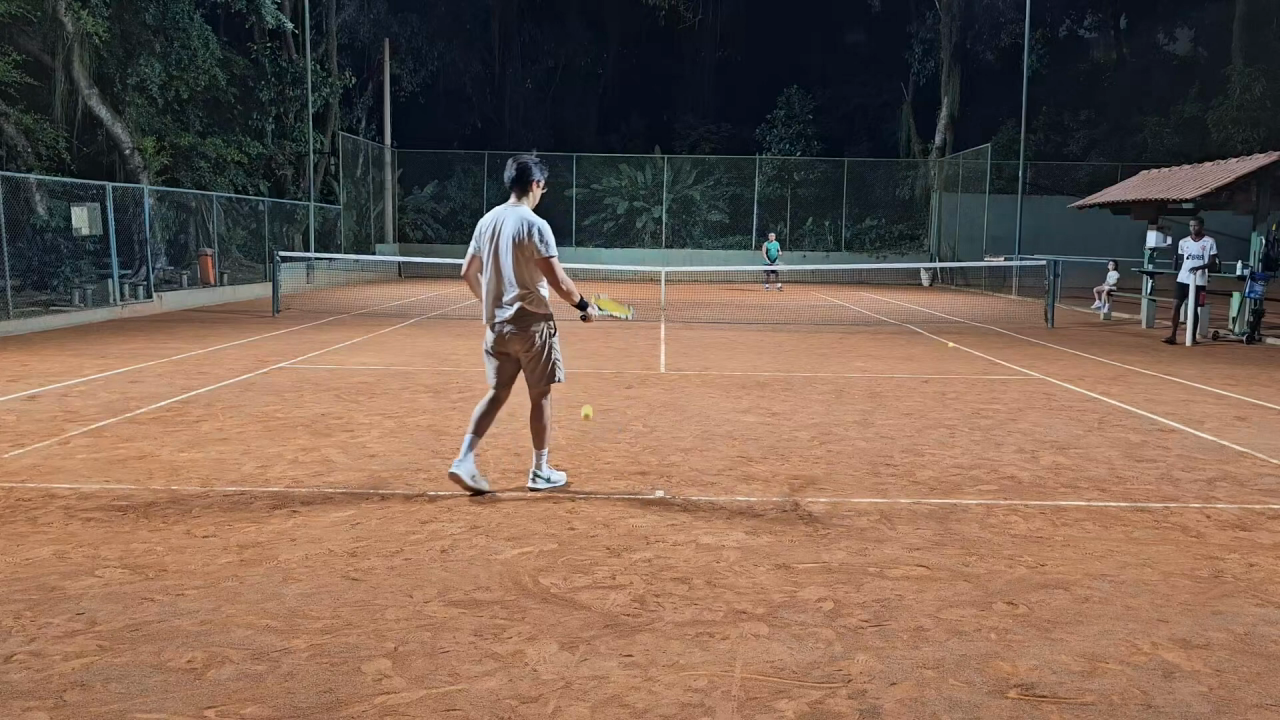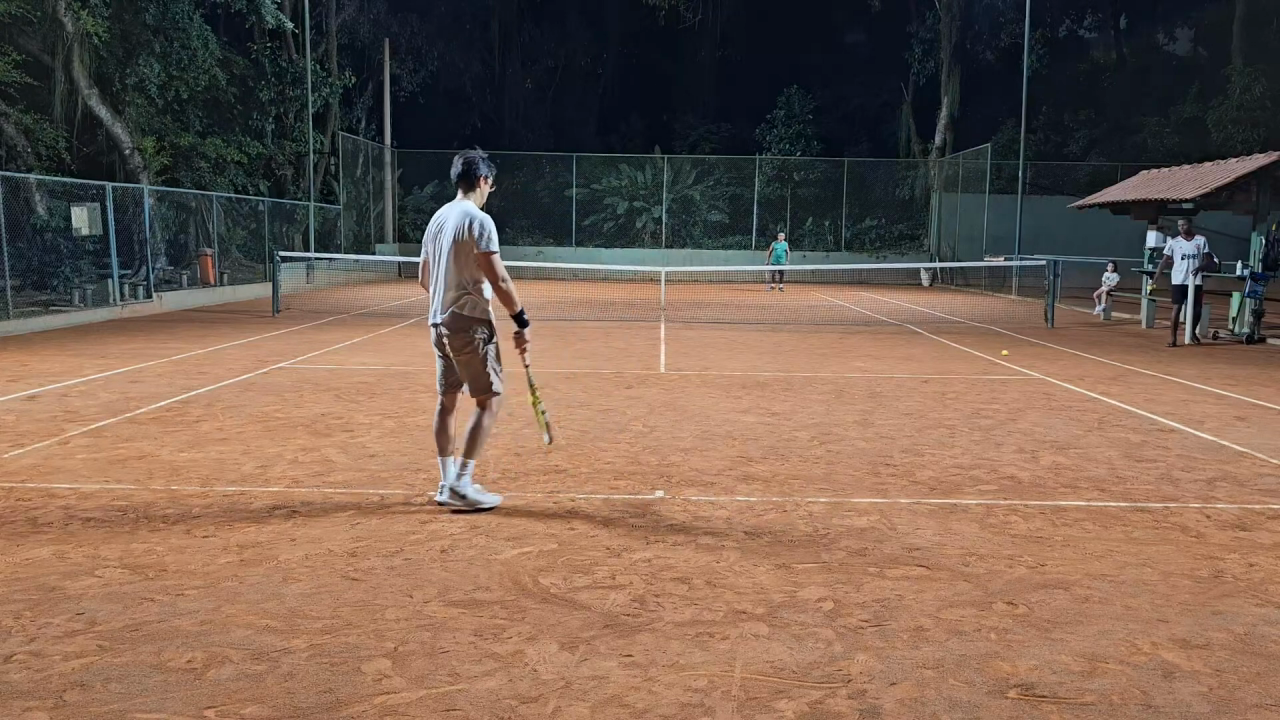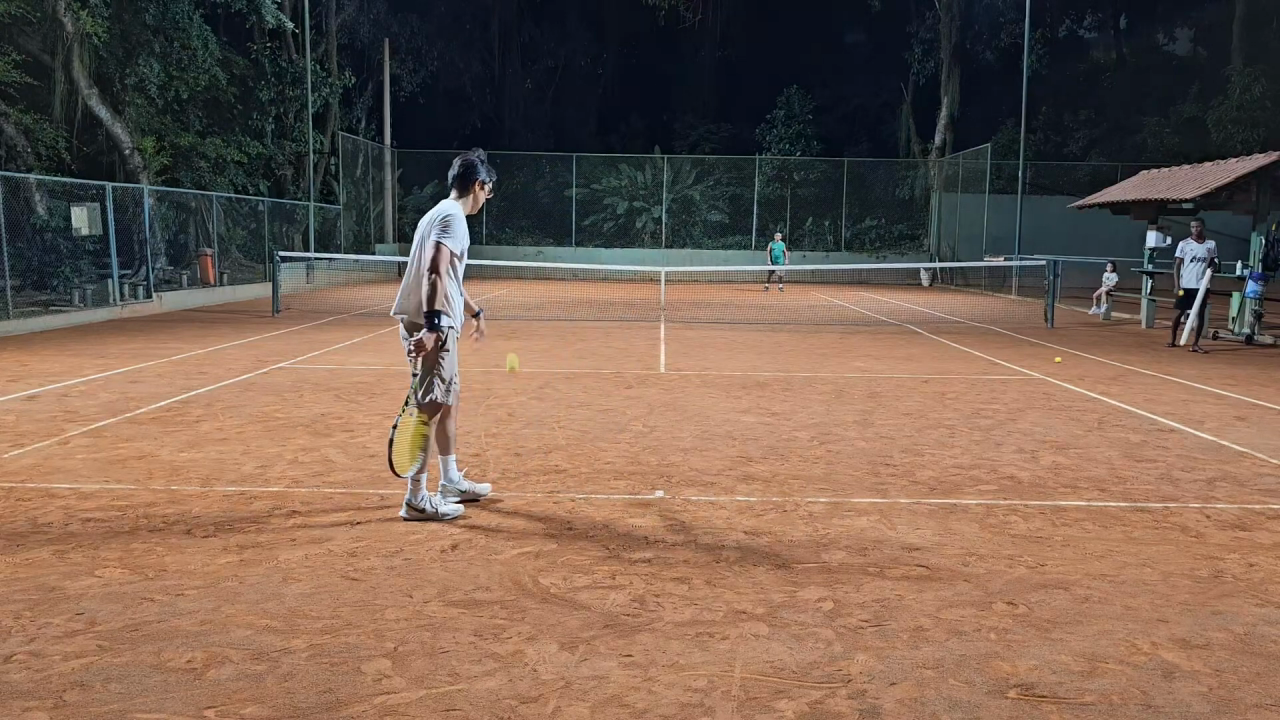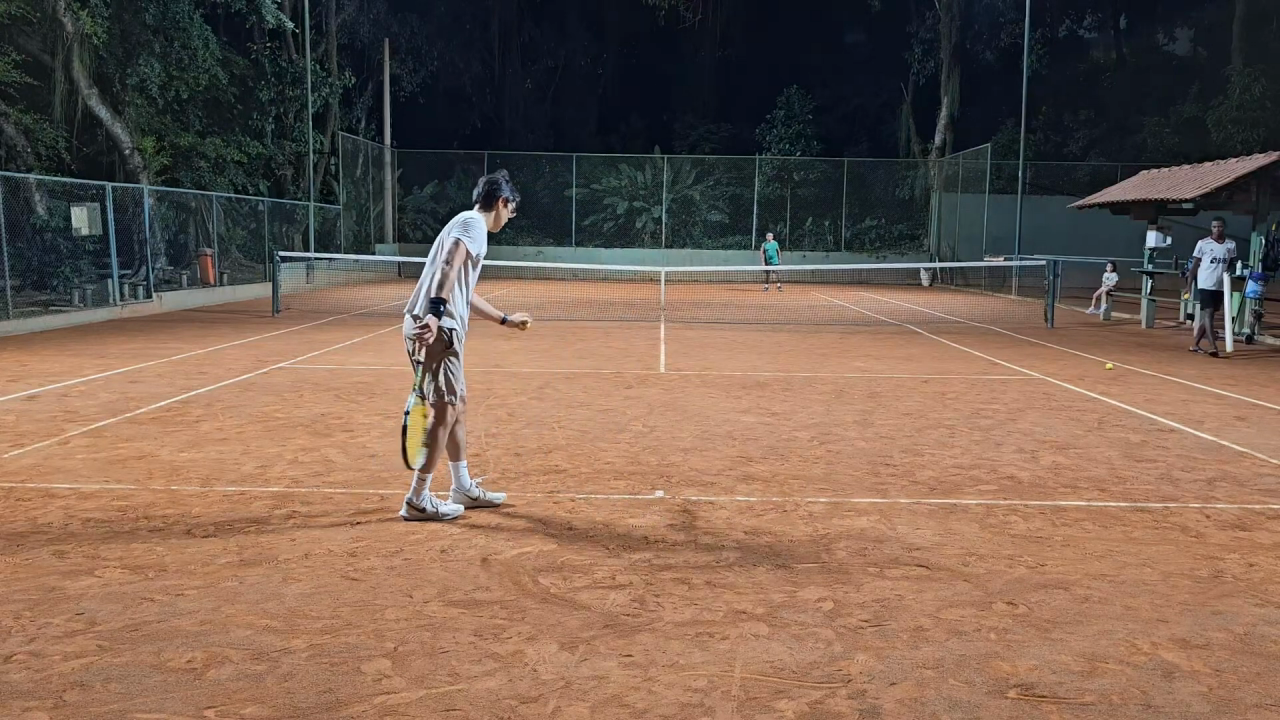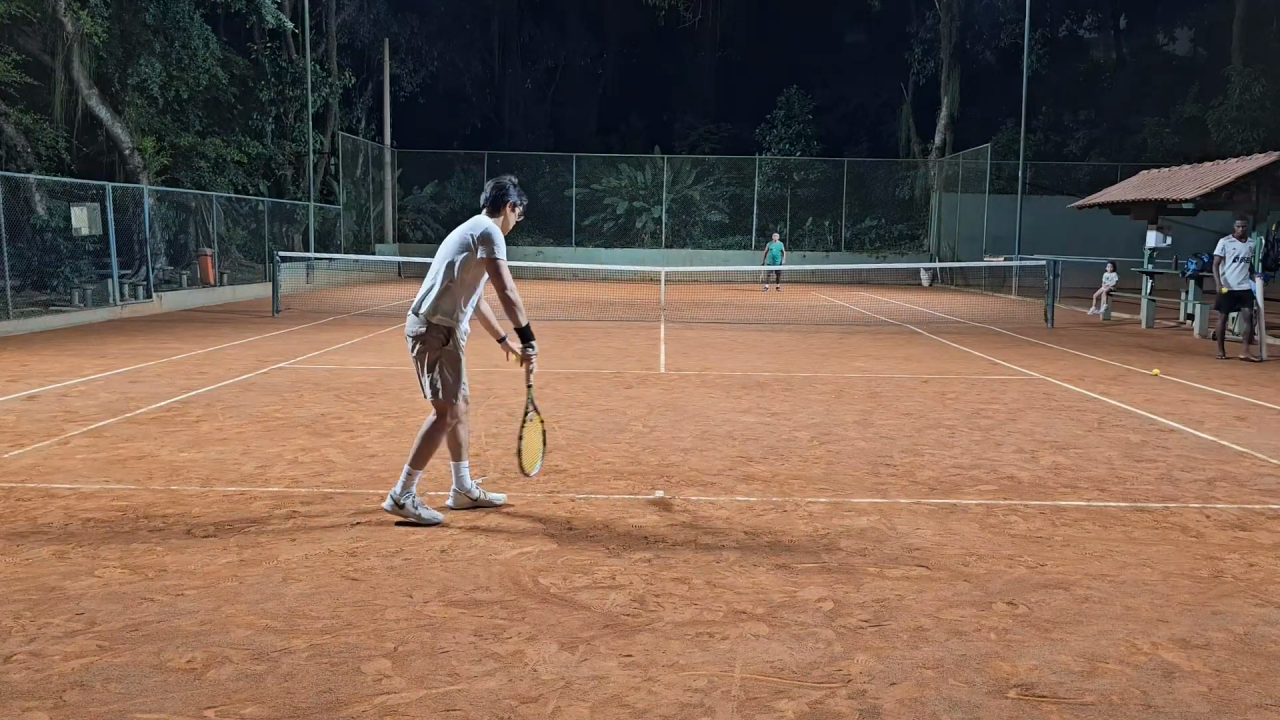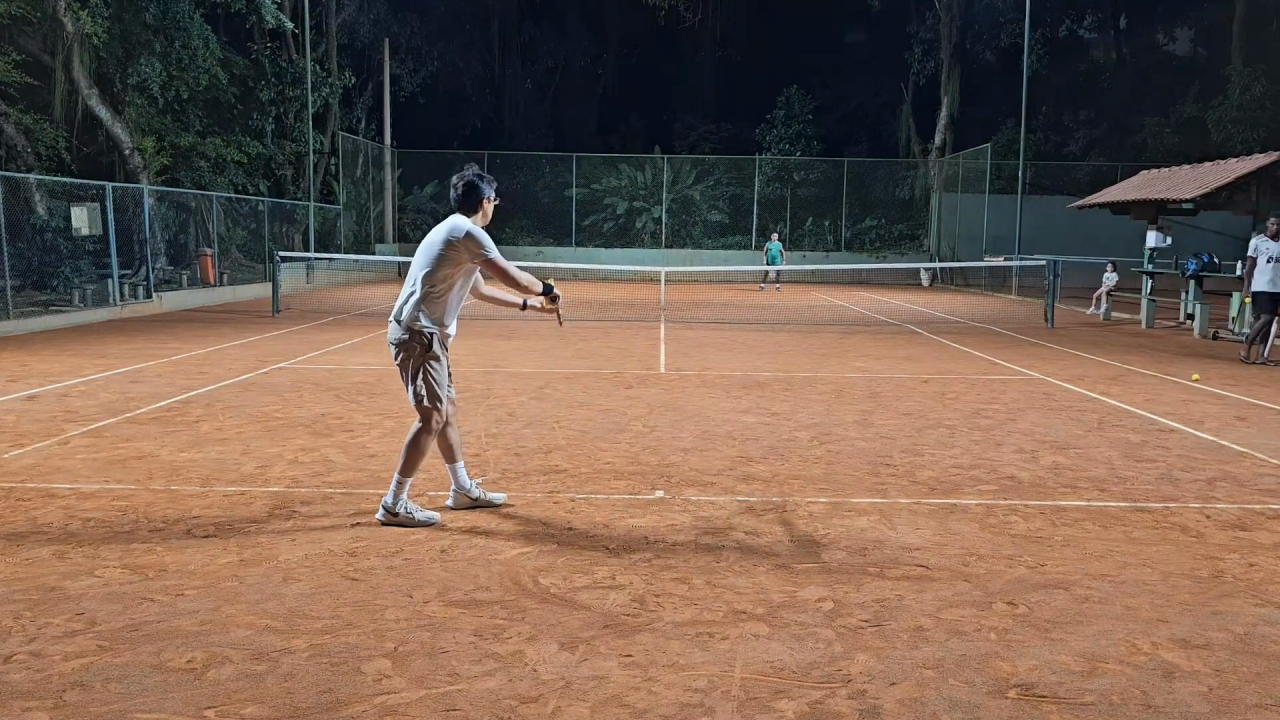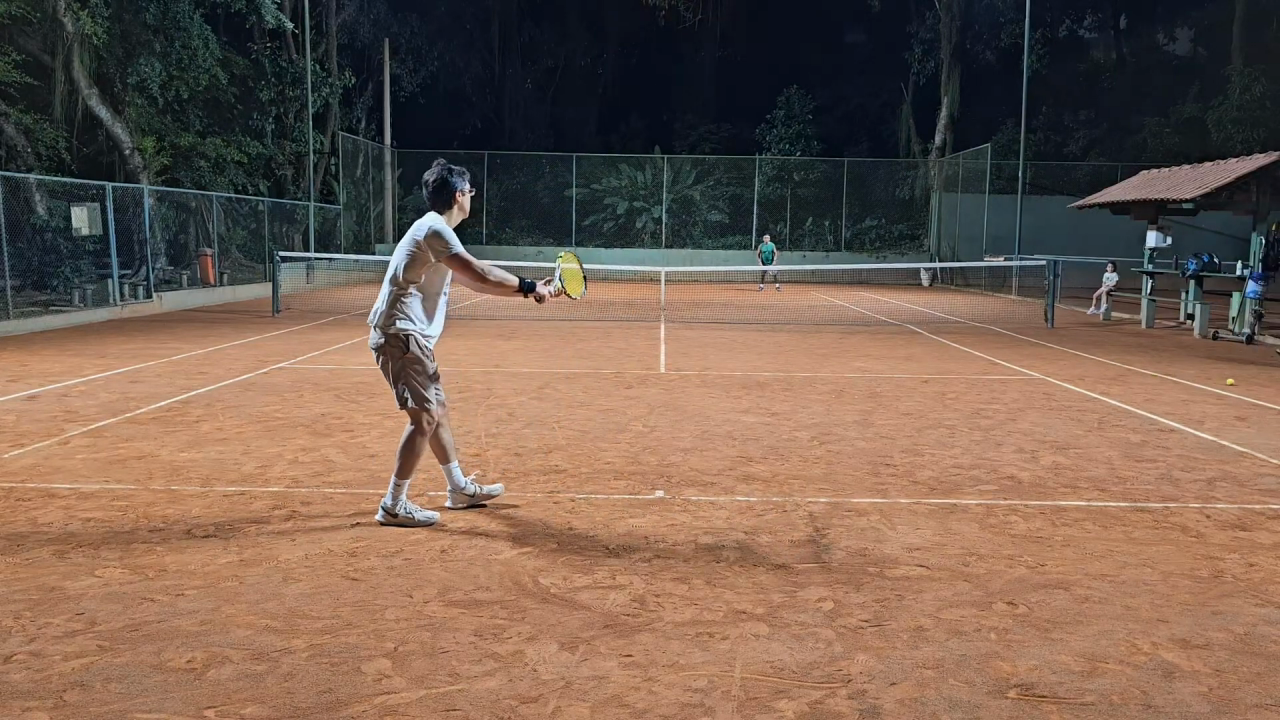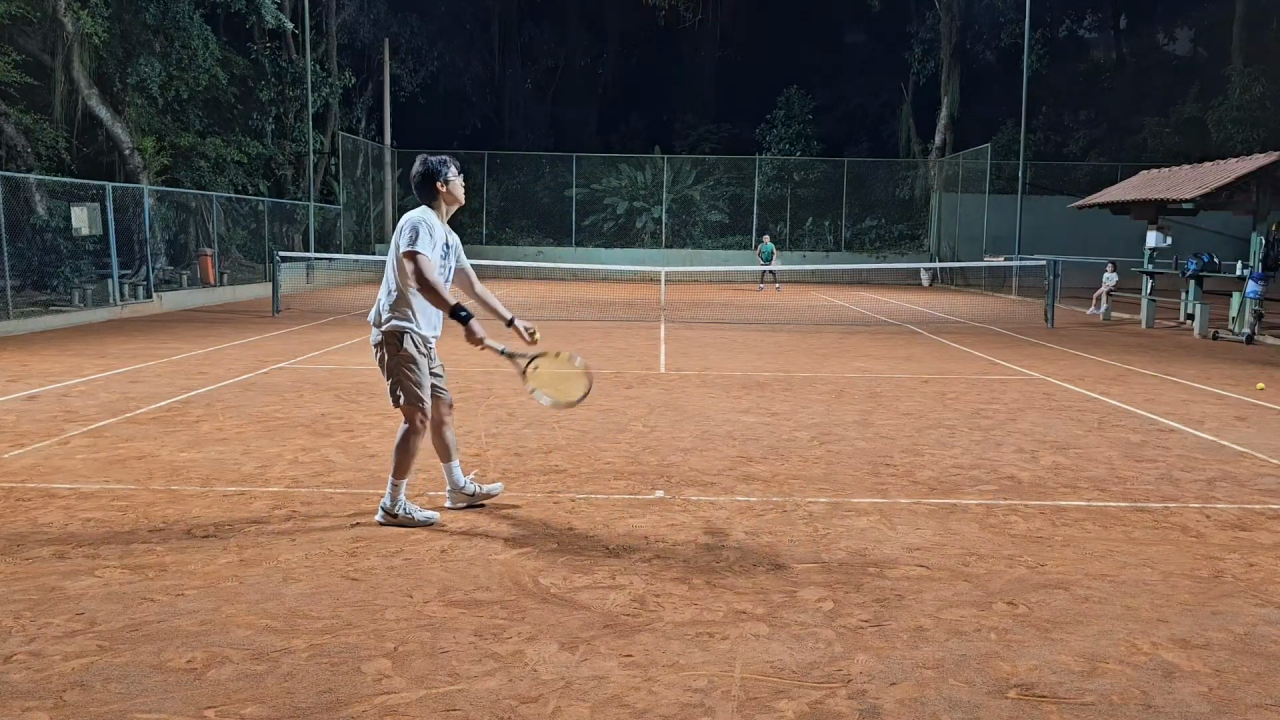
dt=0.5s
person 1, frame 1
left shoulder: (487, 221)
right shoulder: (535, 226)
left elbow: (469, 273)
right elbow: (558, 281)
right wrist: (584, 306)
left hip: (497, 324)
right hip: (531, 323)
left knee: (497, 394)
right knee: (540, 396)
left ankle: (464, 462)
right ankle: (541, 471)
person 1, frame 2
left shoulder: (437, 219)
right shoulder: (479, 220)
left elbow: (425, 279)
right elbow: (499, 280)
right wrist: (522, 322)
left hip: (440, 323)
right hip: (470, 323)
left knee: (447, 402)
right knee: (488, 401)
left ankle: (450, 483)
right ankle: (461, 484)
person 1, frame 3
left shoulder: (441, 214)
right shoulder: (453, 217)
right elbow: (436, 273)
left wrist: (474, 311)
right wrist: (430, 324)
left hip: (439, 326)
right hip: (434, 328)
left knee: (448, 403)
right knee: (431, 409)
left ankle: (451, 483)
right ankle: (416, 500)
person 1, frame 4
left shoulder: (468, 225)
right shoulder: (472, 222)
left elbow: (467, 293)
right elbow: (447, 267)
left wrist: (506, 319)
right wrist: (435, 311)
left hip: (441, 326)
right hip: (436, 327)
left knee: (455, 407)
right knee: (445, 410)
left ankle: (463, 488)
right ankle: (418, 500)
person 1, frame 5
left shoulder: (473, 230)
right shoulder: (488, 231)
left elbow: (477, 298)
right elbow: (506, 290)
left wrist: (504, 340)
right wrist: (528, 339)
left hip: (439, 328)
right hip: (437, 328)
left knee: (458, 407)
right knee: (445, 411)
left ankle: (463, 489)
right ankle: (402, 495)
person 1, frame 6
left shoulder: (455, 230)
right shoulder: (467, 232)
left elbow: (478, 288)
right elbow: (515, 278)
left wrist: (527, 303)
right wrist: (548, 291)
left hip: (424, 332)
right hip: (419, 333)
left knee: (447, 411)
right knee: (432, 417)
left ankle: (463, 489)
right ankle: (394, 504)
person 1, frame 7
left shoulder: (439, 231)
right shoulder: (434, 229)
left elbow: (477, 283)
right elbow: (481, 275)
left wrist: (530, 289)
right wrist: (530, 287)
left hip: (414, 336)
right hip: (399, 335)
left knee: (438, 412)
right knee: (424, 417)
left ankle: (460, 488)
right ankle: (393, 506)
person 1, frame 8
left shoulder: (449, 237)
right shoulder: (417, 223)
left elbow: (475, 287)
right elbow: (422, 280)
left wrist: (512, 321)
right wrist: (465, 319)
left hip: (422, 337)
right hip: (400, 333)
left knee: (442, 410)
right knee: (418, 416)
left ankle: (459, 487)
right ankle: (393, 505)
